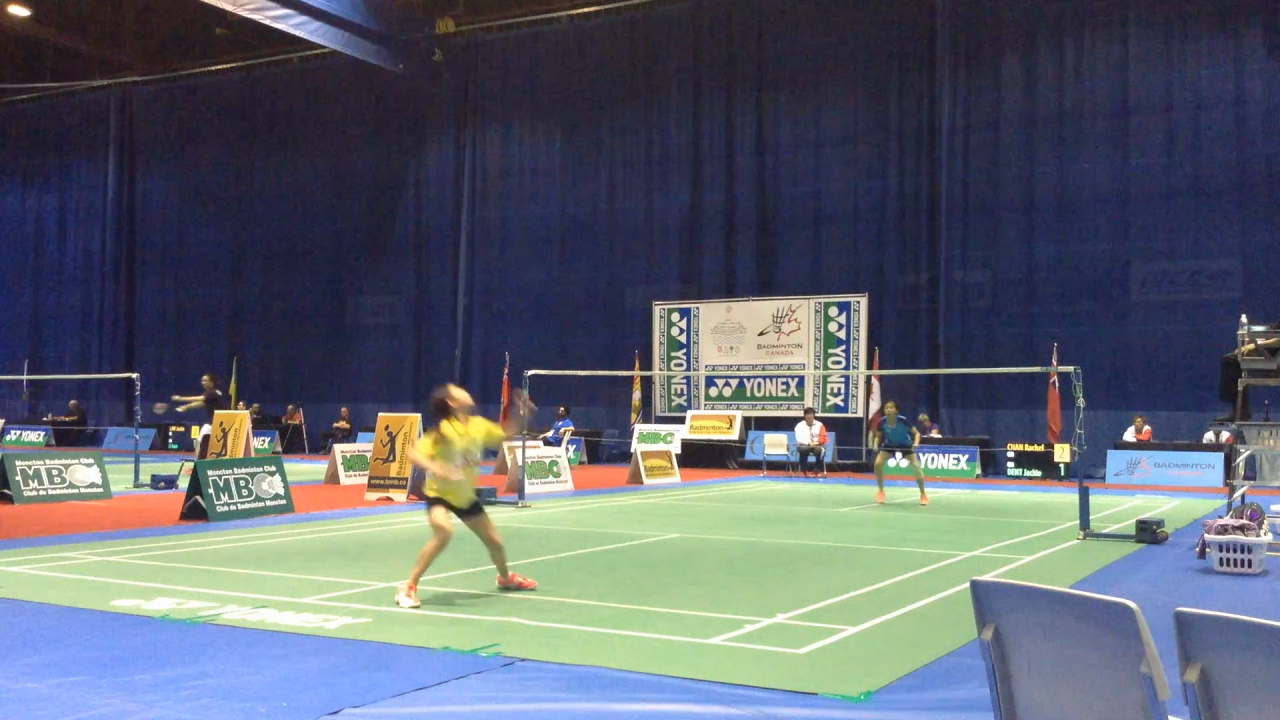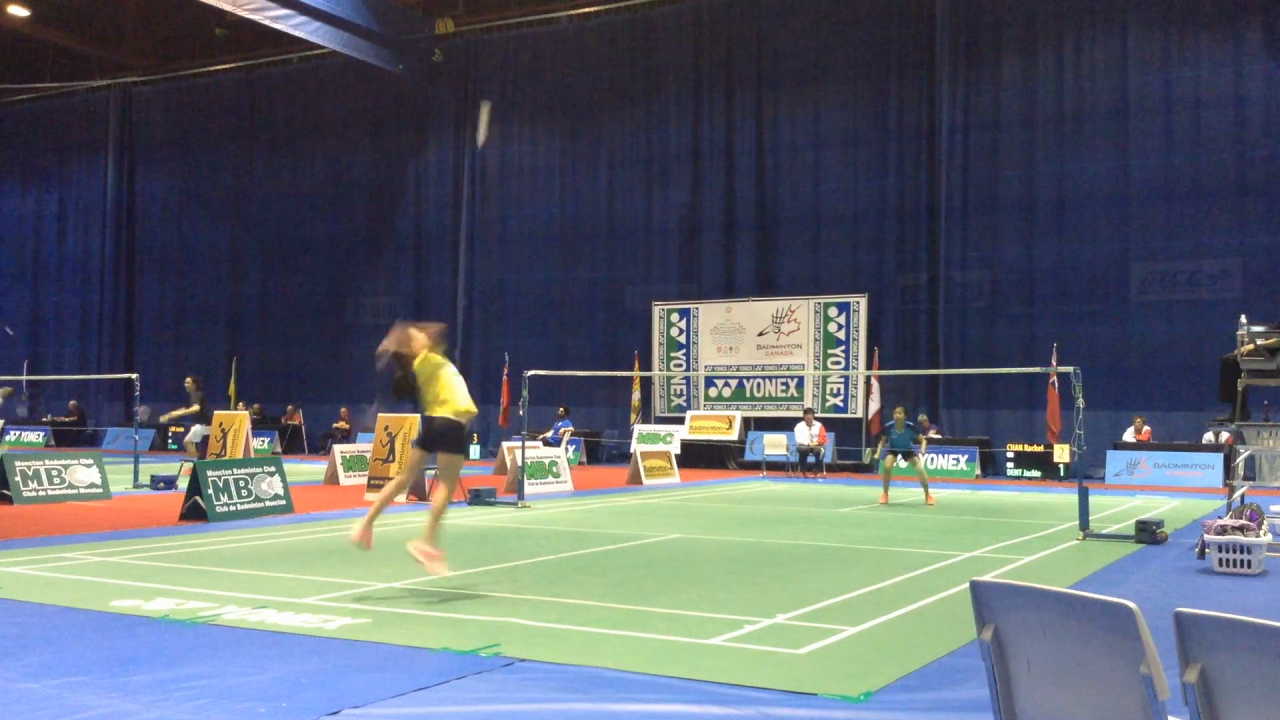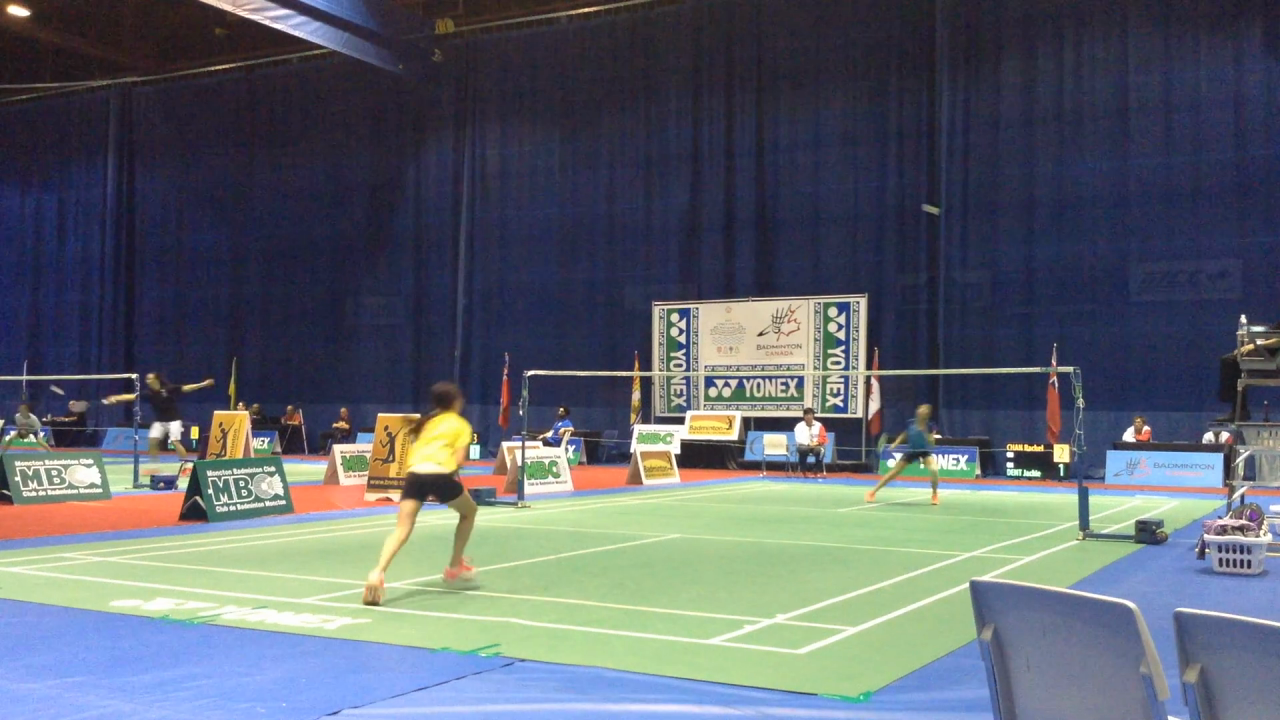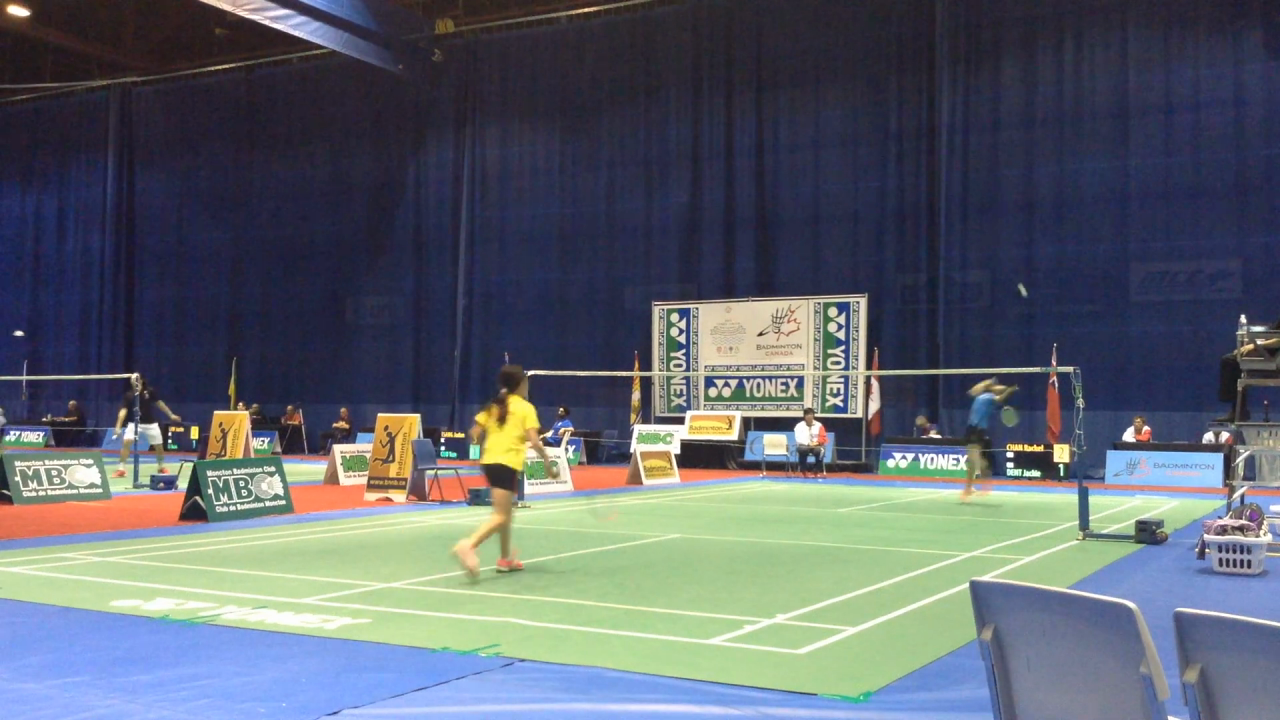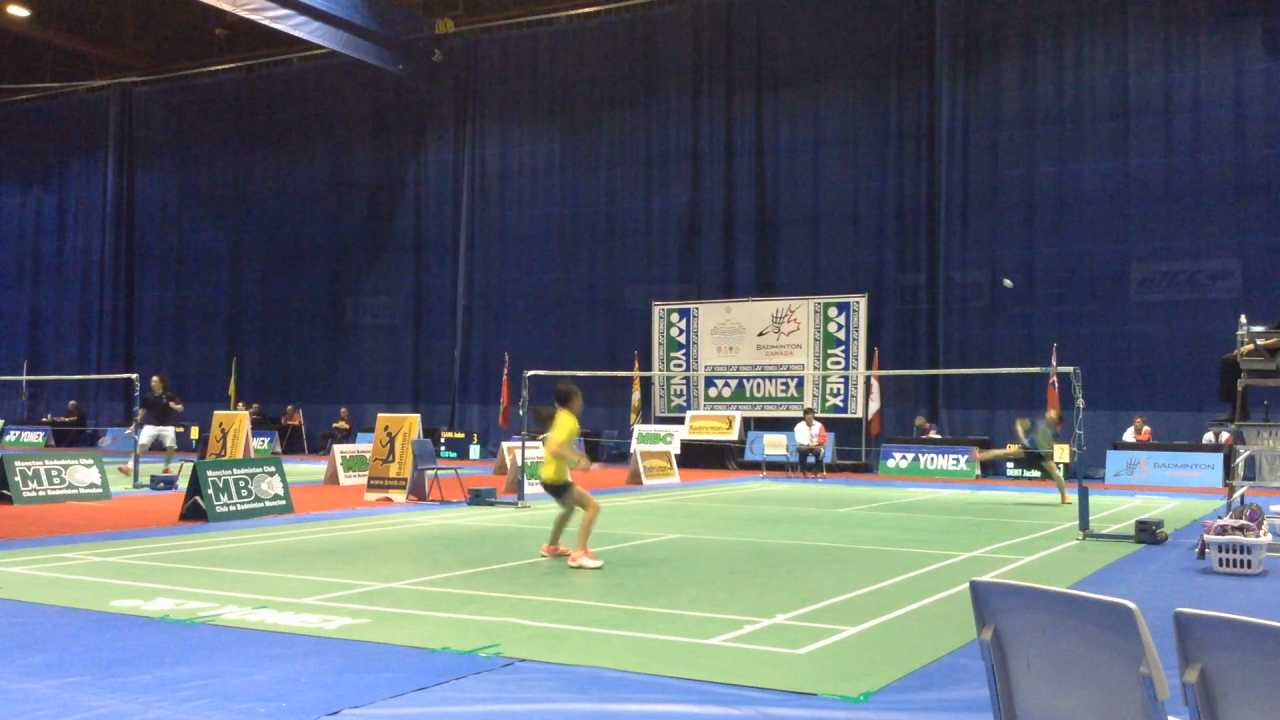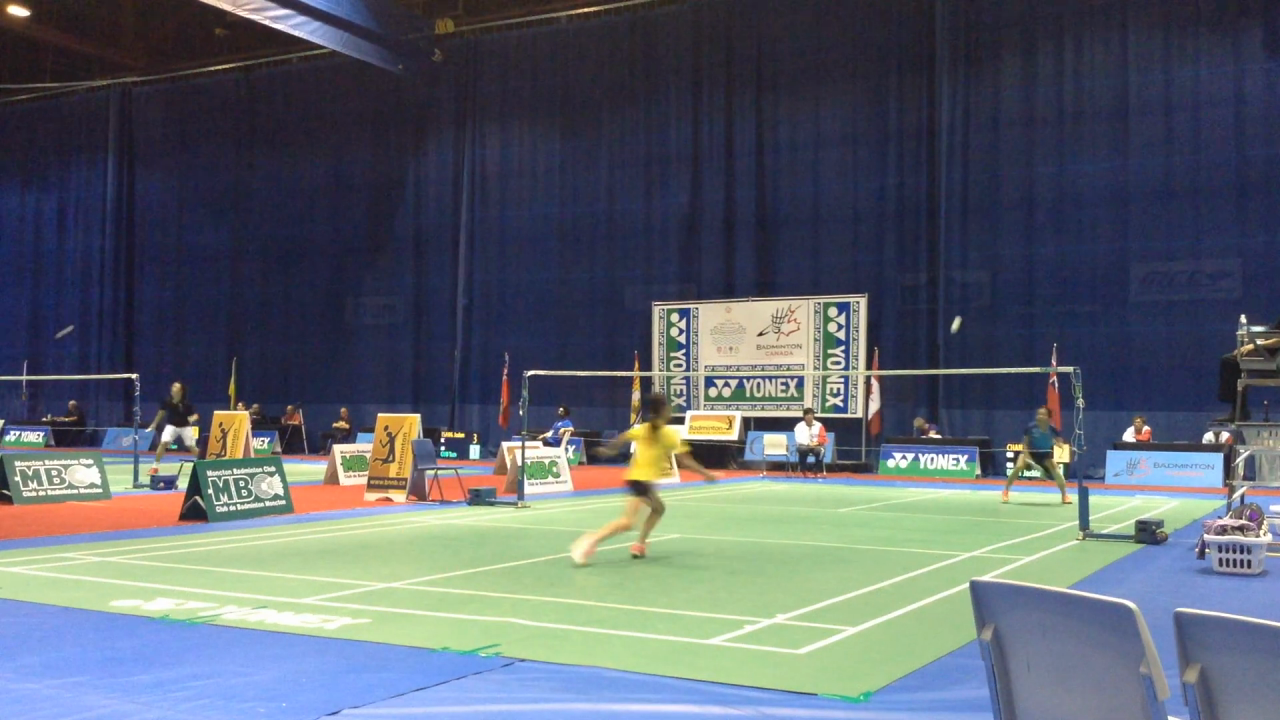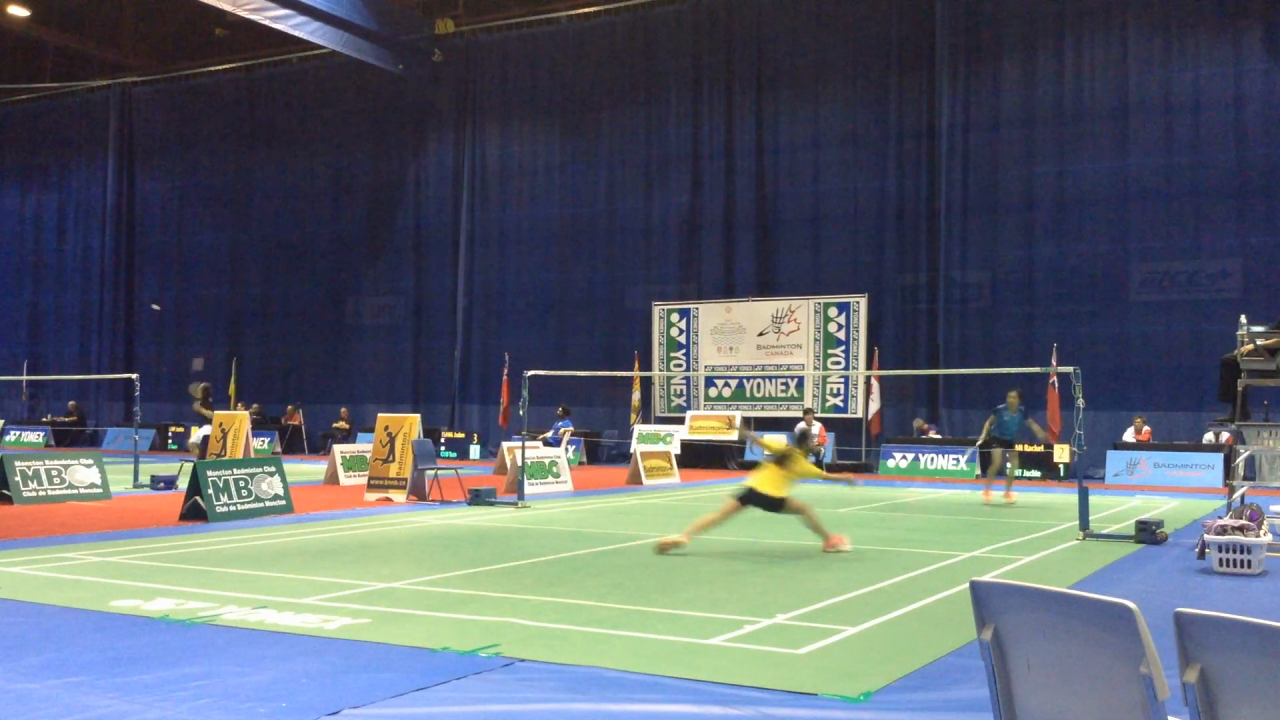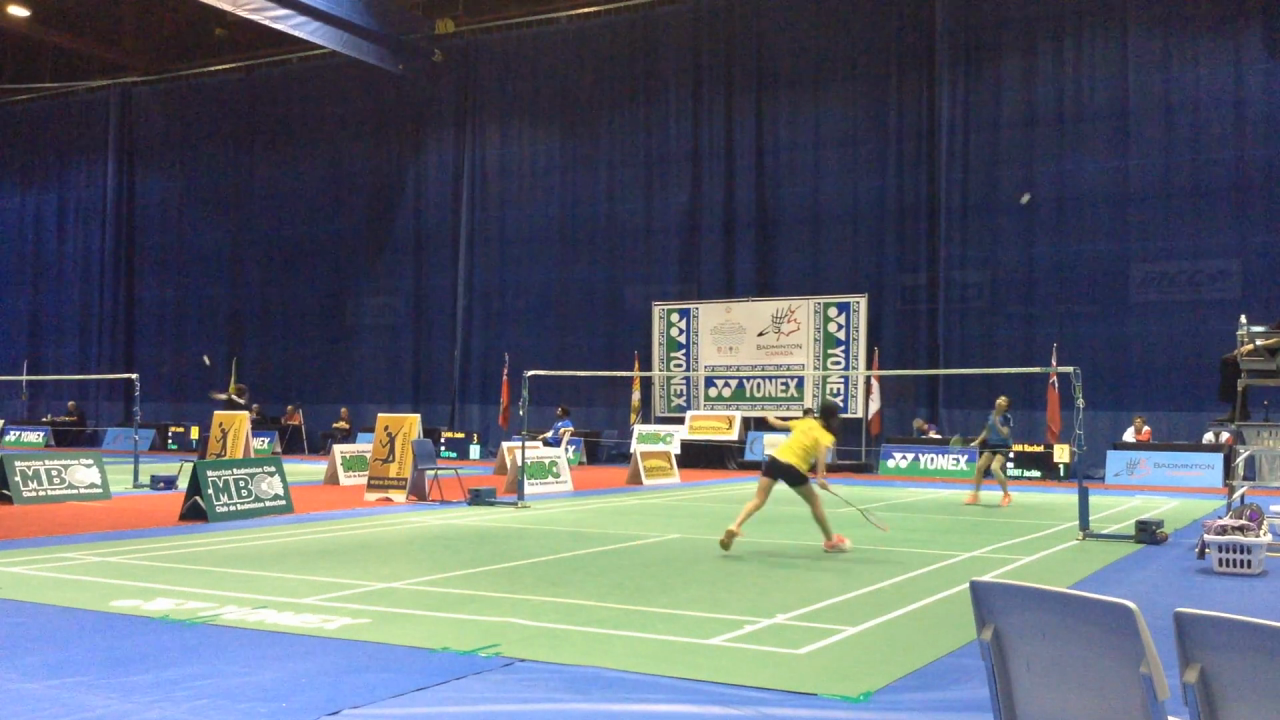
dt=0.4s
person 1, frame 1
left shoulder: (479, 425)
right shoulder: (442, 432)
left elbow: (507, 434)
right elbow: (413, 454)
left wrist: (521, 412)
right wrist: (433, 467)
left hip: (465, 496)
right hip: (439, 495)
left knee: (495, 542)
right knee: (443, 534)
left ankle: (506, 578)
right ankle: (409, 587)
person 1, frame 2
left shoulder: (431, 362)
right shoulder: (426, 360)
left hip: (436, 423)
right hip: (447, 424)
left knee: (406, 478)
right knee: (447, 485)
left ankle: (366, 523)
right ankle: (427, 543)
person 1, frame 3
left shoulder: (426, 423)
right shoulder: (460, 425)
right elbow: (458, 460)
right wrist: (452, 475)
left hip: (415, 475)
right hip: (440, 474)
left knee: (401, 529)
right knee: (469, 511)
left ankle: (377, 574)
right ankle: (455, 566)
person 1, frame 4
left shoulder: (494, 406)
right shoulder: (526, 407)
left elbow: (474, 435)
right elbow: (534, 441)
right wrist: (549, 464)
left hip: (489, 462)
right hip: (506, 464)
left knee: (506, 510)
right knee: (501, 517)
left ankle: (505, 558)
right ankle: (468, 546)
person 1, frame 5
left shoulder: (563, 419)
right shoulder: (566, 421)
right elbow: (555, 449)
left wrist: (579, 457)
right wrist: (580, 462)
left hip: (556, 476)
right hip: (555, 478)
left knee: (570, 508)
right knee: (593, 507)
left ankle: (552, 546)
right ankle: (579, 554)
person 1, frame 6
left shoulder: (644, 429)
right shoulder: (668, 434)
left elbow: (623, 438)
right elbow: (685, 461)
left wrist: (608, 449)
right wrist: (705, 473)
left hip: (638, 478)
right hip: (641, 480)
left knee: (659, 509)
right knee: (629, 522)
left ankle: (639, 545)
right ankle: (590, 541)
person 1, frame 7
left shoulder: (782, 449)
right shoulder: (803, 465)
left elbow: (758, 439)
right elbow: (828, 477)
left wrist: (742, 431)
right wrist: (846, 478)
left hip: (752, 489)
right hip: (771, 497)
left knee: (716, 517)
right knee: (805, 509)
left ankle: (682, 538)
right ankle: (830, 541)
person 1, frame 8
left shoulder: (806, 423)
right shoulder: (827, 435)
left elbow: (779, 424)
right elbow: (822, 452)
left wrist: (770, 419)
right wrist: (820, 476)
left hip: (775, 460)
right hip: (792, 467)
left knee: (758, 500)
right knee: (814, 501)
left ankle: (735, 527)
right ankle: (831, 541)
